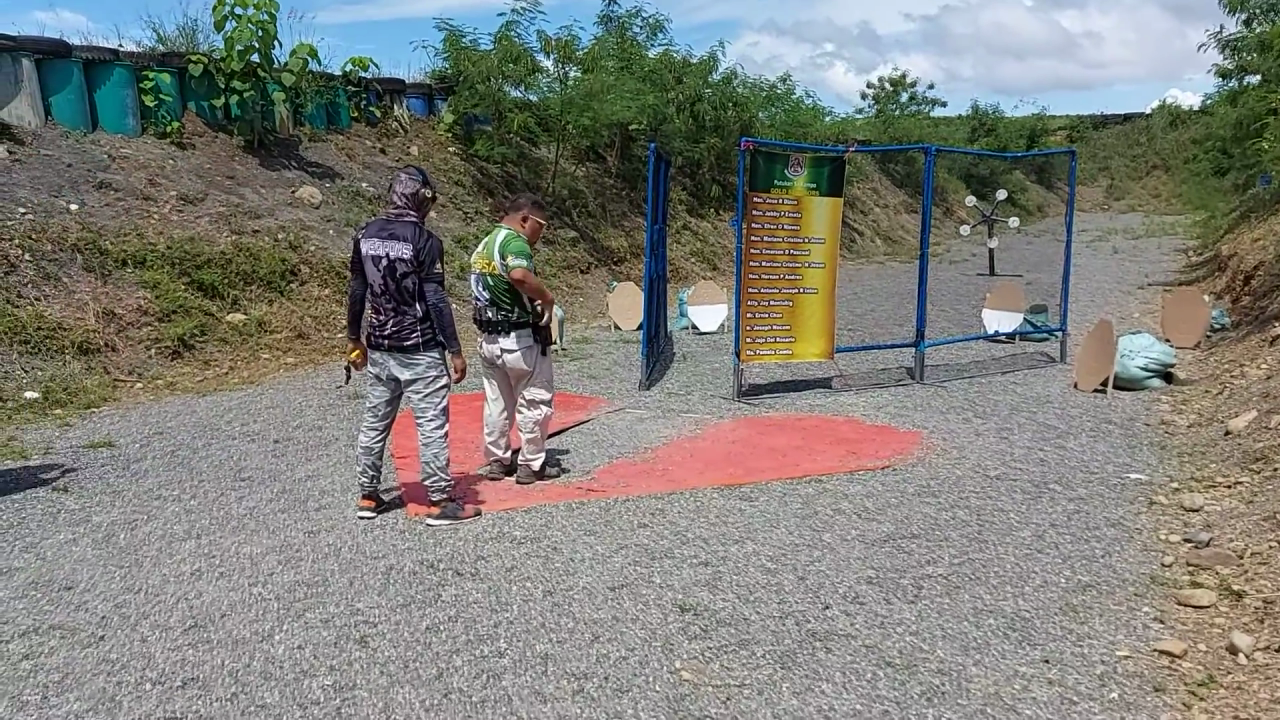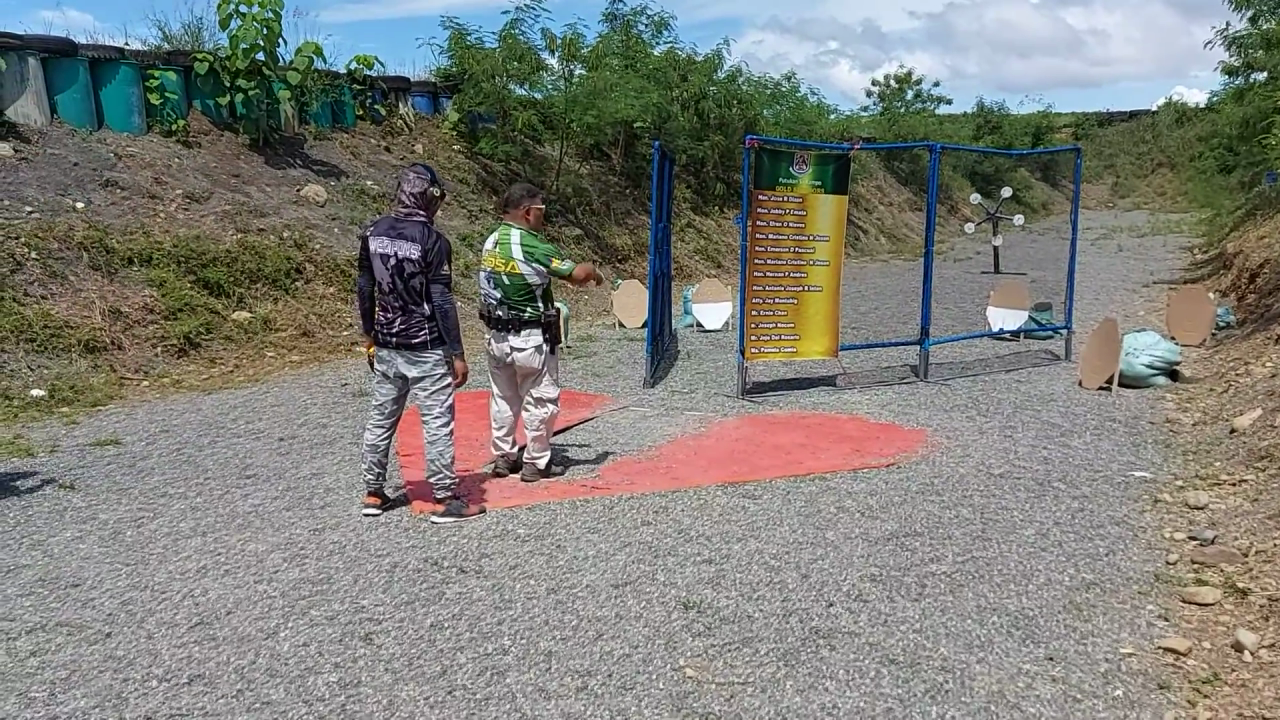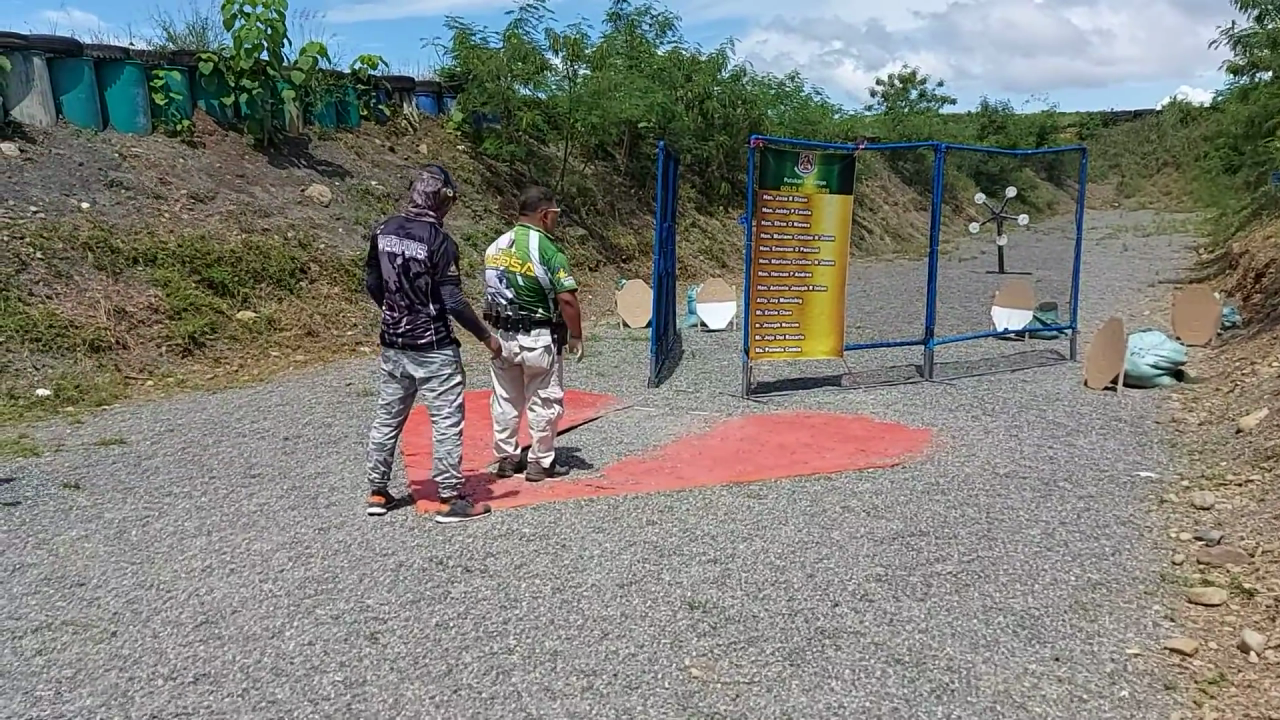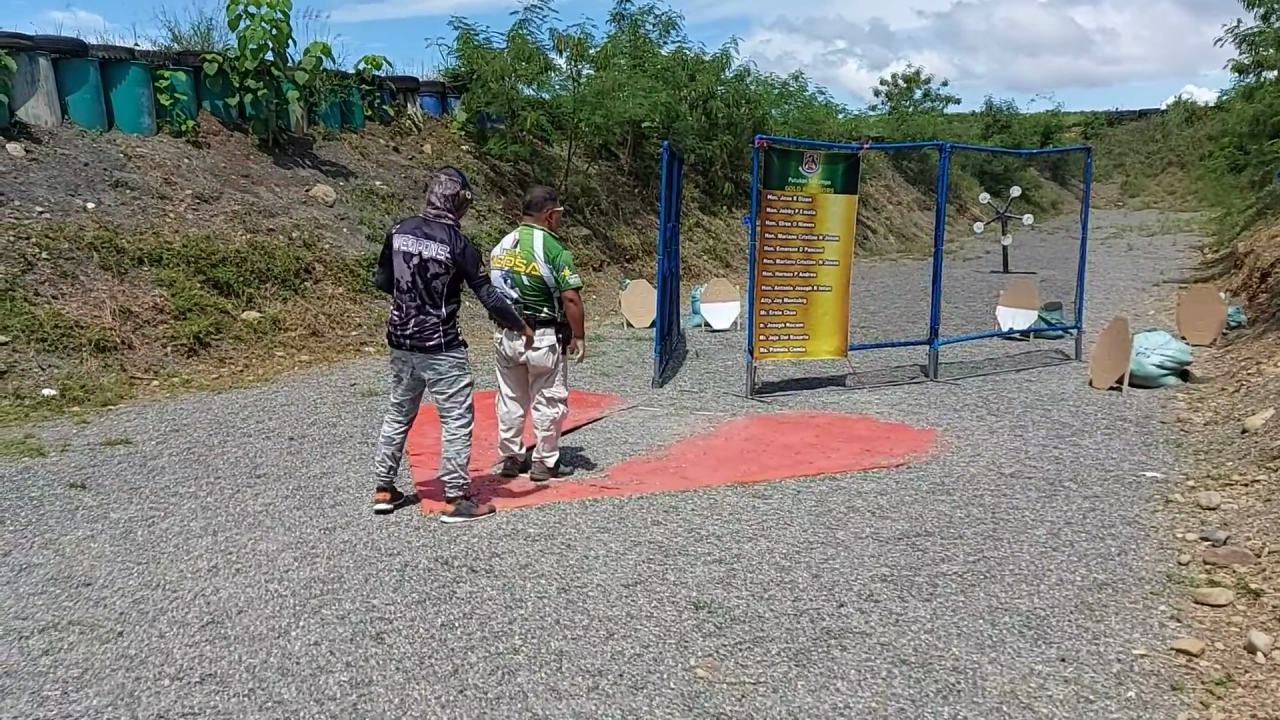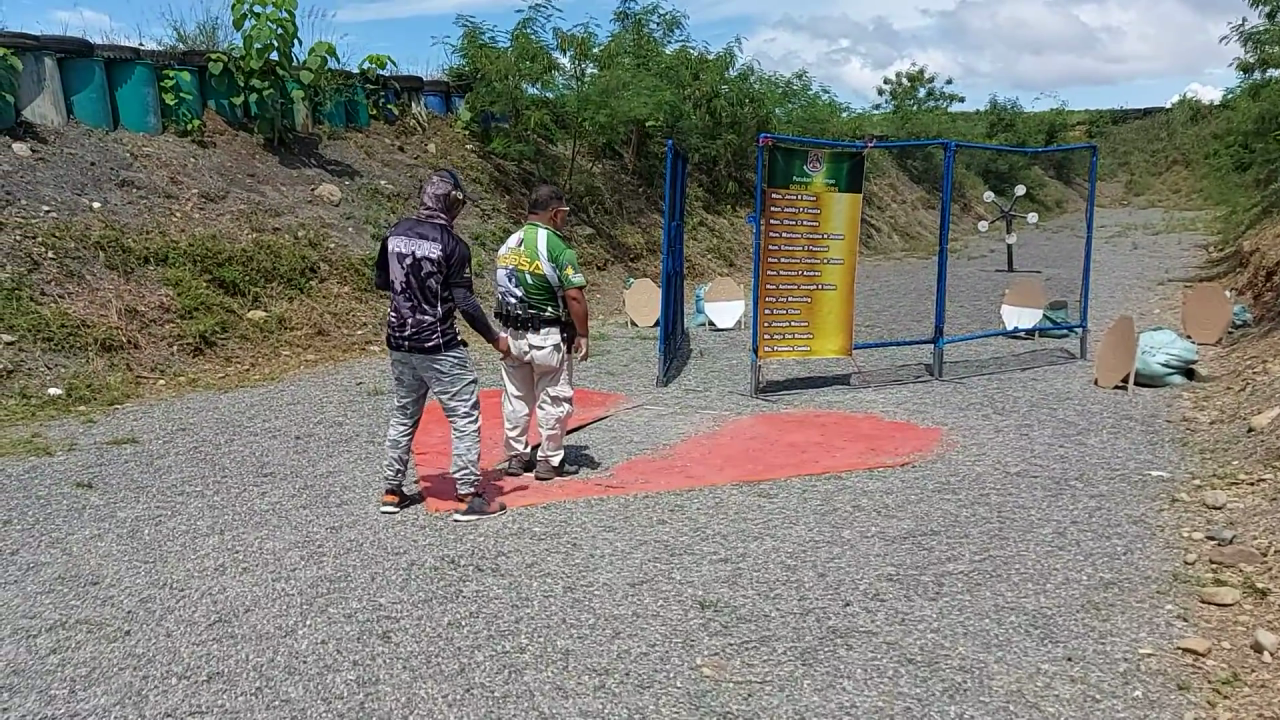
dt=0.4s
person 1, frame 1
left shoulder: (365, 235)
right shoulder: (424, 241)
left elbow: (356, 292)
right elbow: (436, 301)
left wrist: (354, 338)
right wrist: (455, 351)
left hip: (379, 347)
right hip: (420, 350)
left knee: (374, 421)
right knee: (432, 424)
left ankle: (368, 497)
right ankle: (440, 502)
person 1, frame 2
left shoulder: (374, 232)
right shoulder: (432, 241)
left elbow: (364, 288)
right elbow: (442, 302)
left wrist: (370, 334)
right wrist: (457, 354)
left hip: (387, 345)
right hip: (426, 348)
left knee: (380, 419)
right knee: (437, 422)
left ankle: (373, 494)
right ankle: (445, 500)
person 1, frame 3
left shoulder: (384, 231)
right shoulder: (440, 242)
left elbow: (372, 284)
right elbow: (453, 303)
right wrist: (486, 337)
left hip: (393, 344)
right hip: (432, 347)
left knee: (387, 417)
right knee: (446, 421)
left ankle: (378, 493)
right ankle: (450, 499)
person 1, frame 4
left shoulder: (400, 231)
right shoulder: (458, 245)
left elbow: (381, 281)
right elbow: (489, 298)
right wrist: (521, 327)
left hip: (402, 342)
right hip: (441, 347)
left knee: (398, 414)
right knee: (457, 421)
left ankle: (383, 489)
right ankle: (457, 500)
person 1, frame 5
left shoulder: (396, 233)
right shoulder: (452, 244)
left elbow: (381, 282)
right elbow: (466, 304)
right wrist: (495, 338)
left hip: (401, 344)
right hip: (439, 347)
left knee: (403, 416)
right knee: (465, 419)
left ankle: (392, 491)
right ankle: (469, 497)
person 2, frame 1
left shoulder: (484, 245)
right shoulder: (514, 242)
right elbow: (519, 275)
right wrist: (546, 297)
left hip: (489, 338)
right hip: (521, 338)
left knee: (496, 403)
right knee: (534, 402)
left ankle: (496, 461)
right ankle: (531, 465)
person 2, frame 2
left shoulder: (492, 241)
right shoulder: (531, 245)
right elbow: (576, 274)
right wrist: (594, 272)
left hip: (497, 336)
right hip: (530, 338)
left knee: (503, 399)
right knee: (540, 401)
left ankle: (503, 458)
right ankle: (536, 463)
person 2, frame 3
left shoulder: (497, 245)
right shoulder: (547, 249)
left elbow: (492, 288)
right elbow: (567, 299)
right wrist: (575, 335)
left hip: (501, 336)
right hip: (537, 338)
left knee: (505, 400)
right knee: (544, 402)
left ankle: (506, 460)
right ankle: (540, 463)
person 2, frame 4
left shoulder: (502, 245)
right shoulder: (552, 248)
left elbow: (496, 291)
right elbow: (570, 297)
right wrist: (578, 336)
left hip: (506, 335)
right hip: (543, 337)
left knee: (510, 399)
right knee: (549, 401)
left ankle: (510, 459)
right ankle: (544, 463)
person 2, frame 5
left shoulder: (508, 244)
right shoulder: (556, 246)
left elbow: (504, 288)
right elbow: (574, 295)
right wrist: (582, 334)
left hip: (511, 334)
right hip: (547, 336)
left knee: (515, 398)
right knee: (554, 400)
left ankle: (516, 457)
right ankle: (550, 462)
